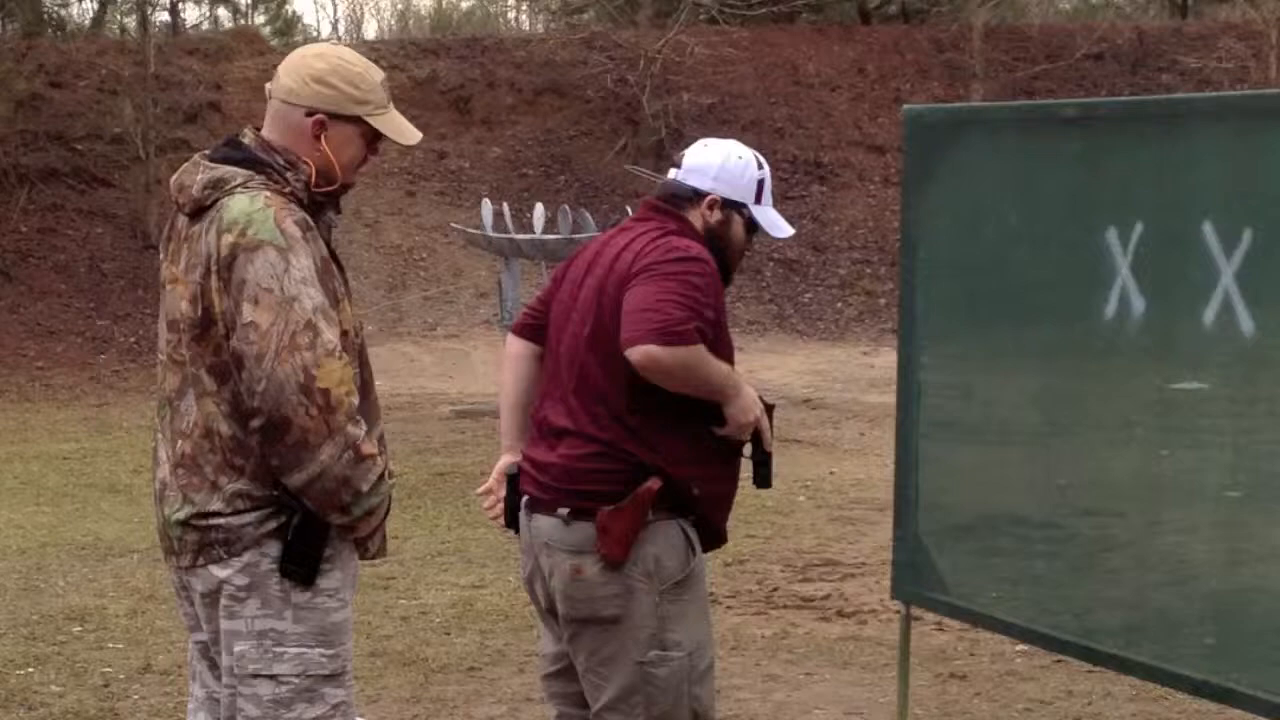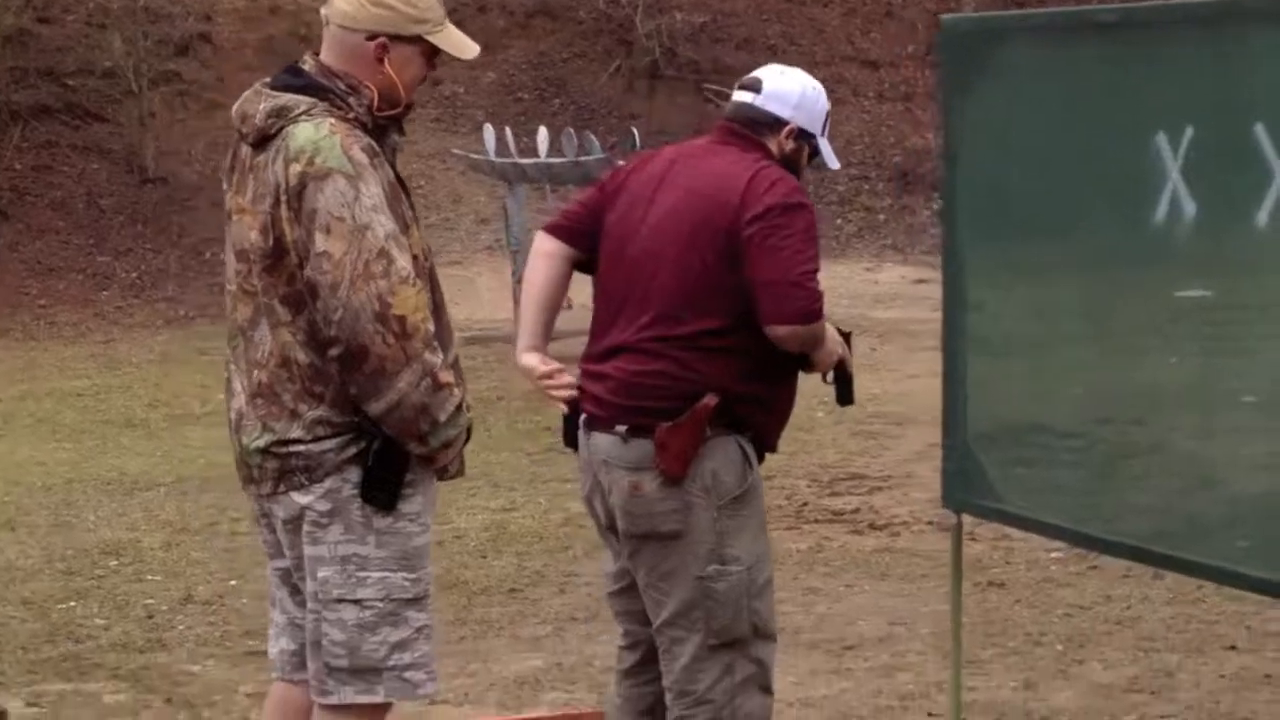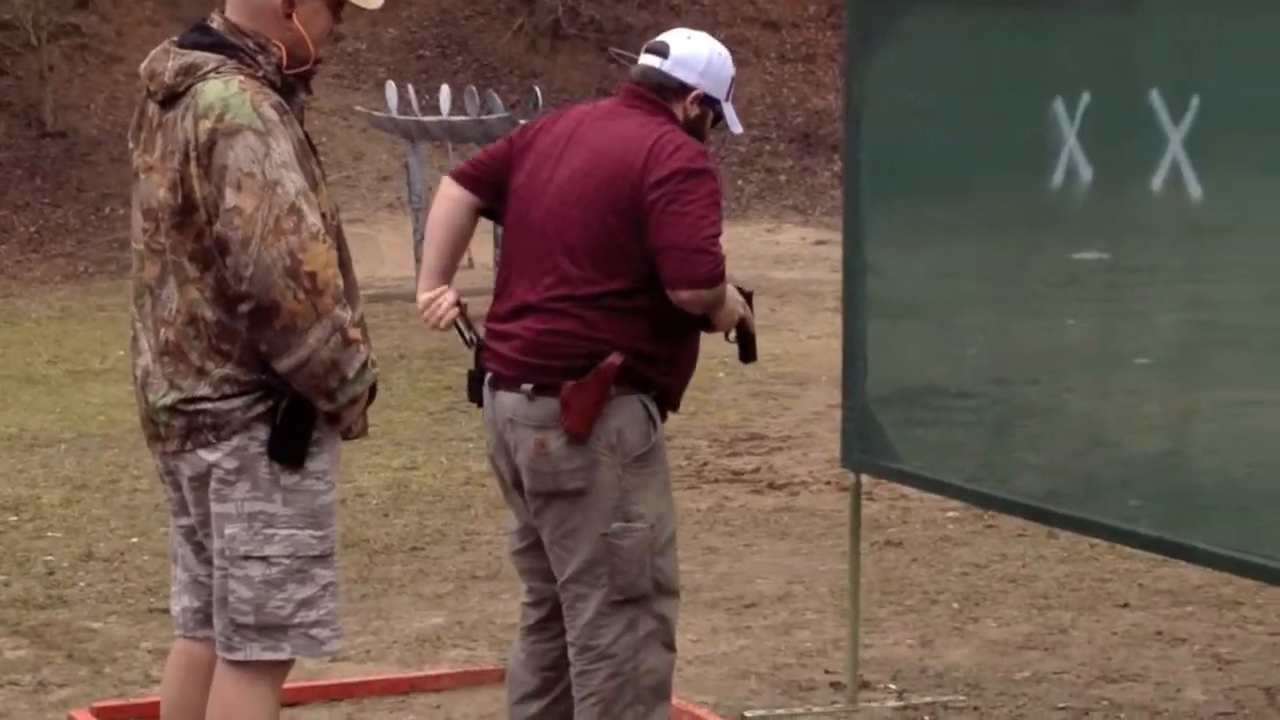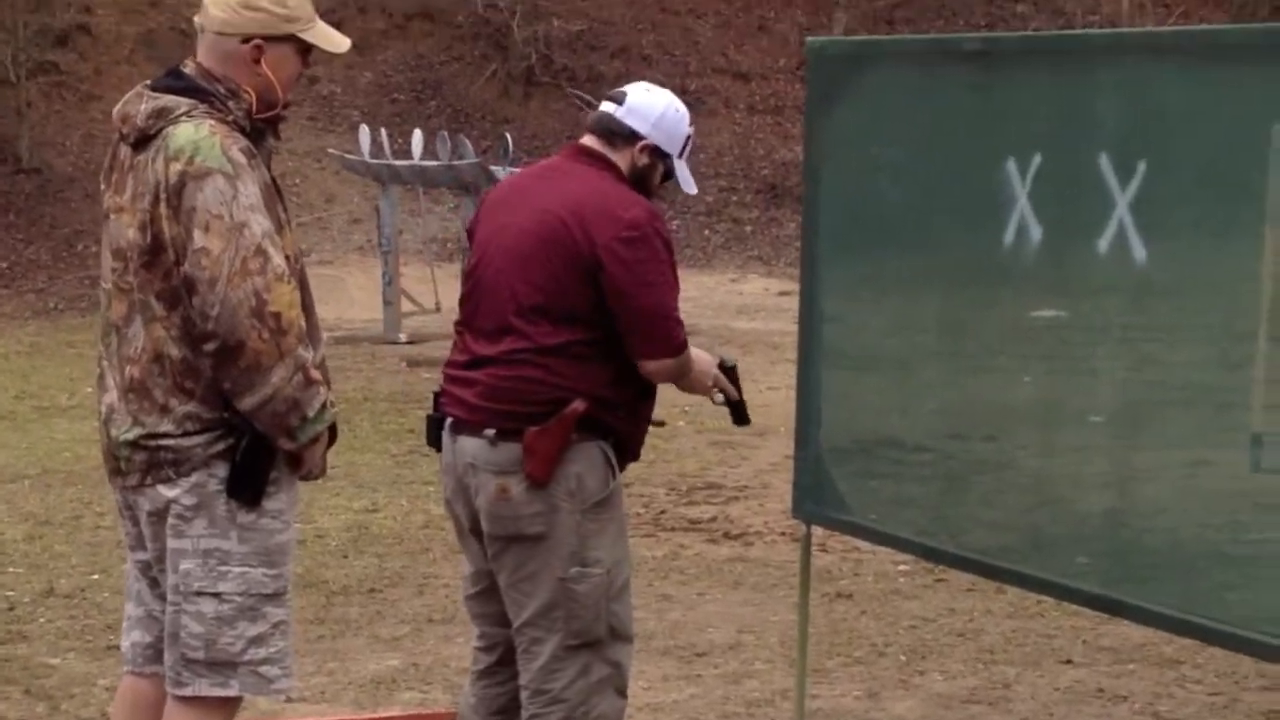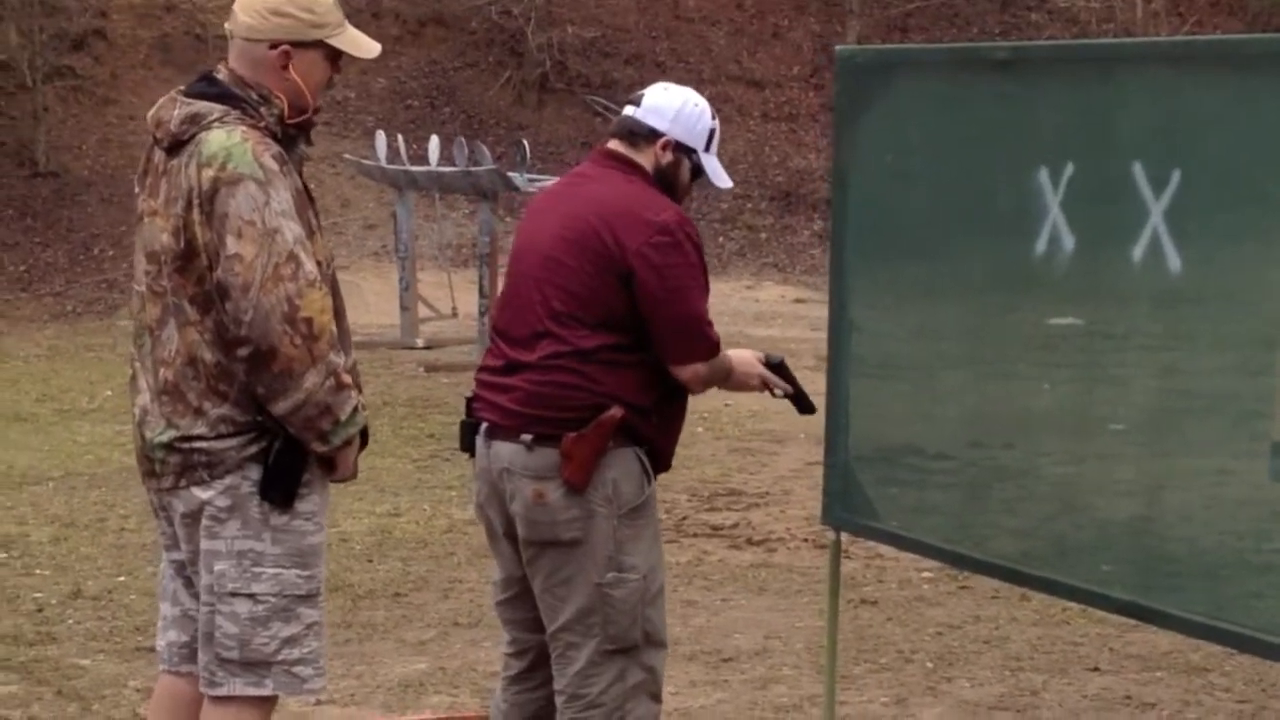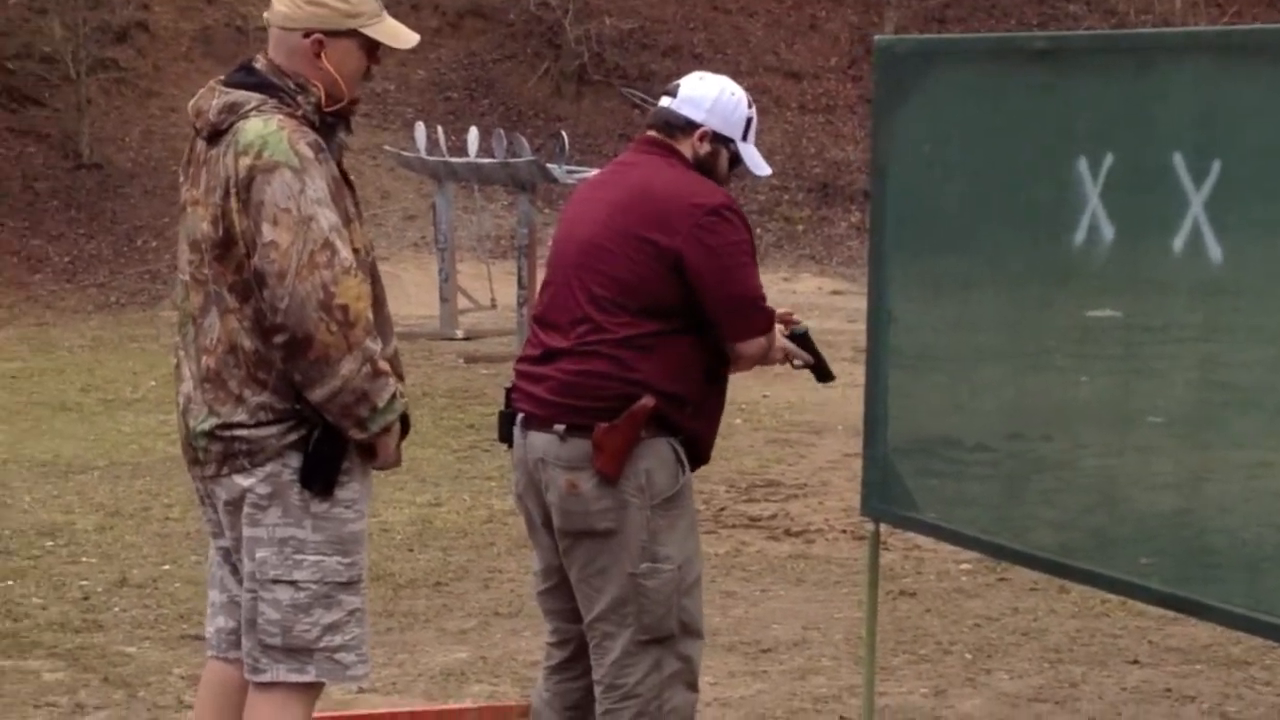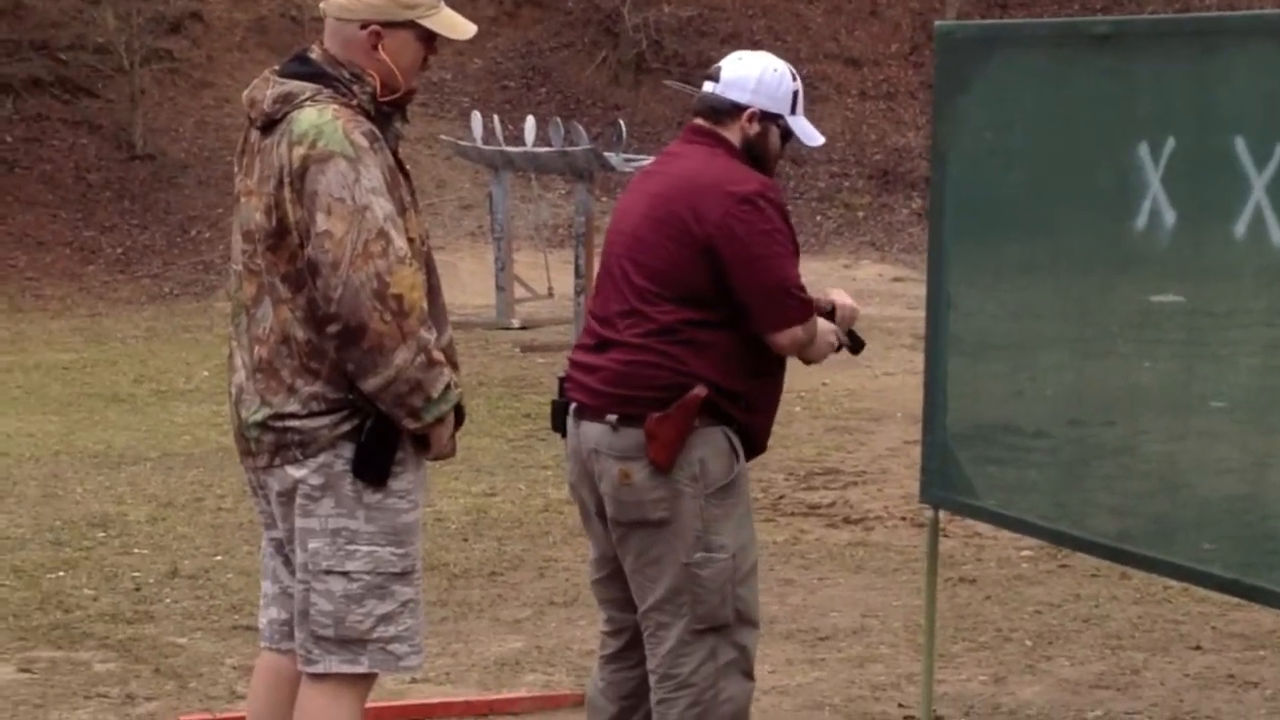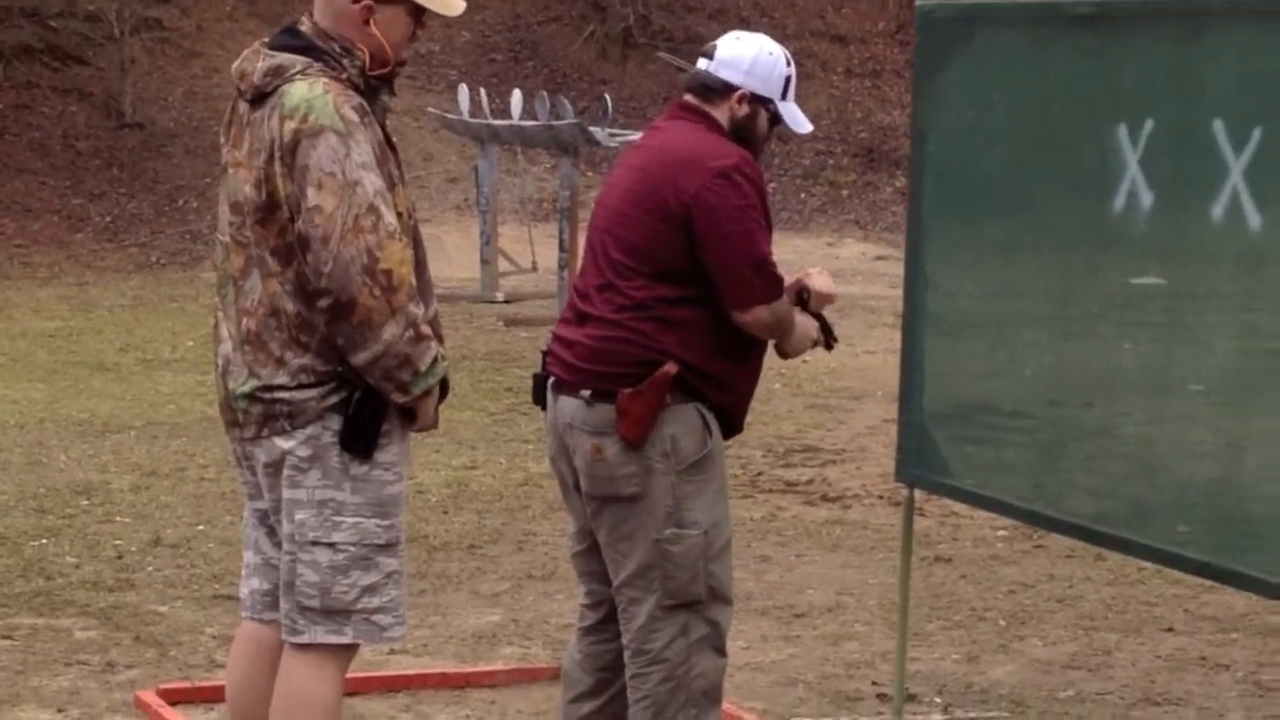
dt=0.5s
person 1, frame 1
left shoulder: (210, 207)
right shoulder: (265, 223)
right elbow: (300, 397)
right wrist: (366, 507)
left hip: (211, 520)
right hip: (270, 538)
person 1, frame 2
left shoulder: (272, 135)
right shoulder: (331, 152)
right elbow: (375, 322)
right wrist: (443, 429)
left hip: (285, 442)
right hip: (350, 459)
person 1, frame 3
left shoulder: (175, 92)
right shoulder: (239, 109)
right elbow: (283, 277)
right wrist: (347, 384)
left hip: (188, 397)
right hip: (255, 414)
left knee: (204, 626)
right knee: (256, 644)
person 1, frame 4
left shoulder: (144, 138)
right shoulder: (210, 152)
right elbow: (247, 317)
right wrist: (306, 425)
left hip: (151, 438)
right hip: (216, 454)
left knee: (153, 661)
person 1, frame 5
left shoulder: (178, 141)
right shoulder: (242, 156)
right elbow: (278, 318)
right wrist: (339, 425)
left hip: (183, 437)
right hip: (248, 454)
left knee: (189, 659)
person 1, frame 6
left shoulder: (226, 132)
right shoulder: (280, 146)
right elbow: (316, 308)
right wrist: (378, 414)
left hip: (231, 427)
right hip: (290, 444)
left knee: (237, 647)
person 1, frame 7
left shoulder: (279, 121)
right shoulder: (335, 135)
right elbow: (370, 299)
right wrist: (433, 404)
left hip: (282, 418)
right hip: (345, 435)
left knee: (290, 638)
right knee: (342, 657)
person 1, frame 8
left shoulder: (266, 94)
right shoulder: (325, 110)
right elbow: (359, 272)
right wrist: (419, 376)
left hip: (267, 389)
right hip: (331, 406)
left knee: (270, 610)
right knee: (323, 629)
person 2, frame 1
left shoulder: (603, 249)
right shoulder: (677, 255)
left elbow: (525, 337)
right elbow: (653, 348)
left wrist: (514, 446)
right wrist: (732, 388)
left hip: (553, 524)
right hip: (623, 543)
person 2, frame 2
left shoulder: (646, 169)
right shoulder: (771, 191)
left elbow: (556, 241)
right elbow: (790, 321)
left wrist: (531, 346)
right wrist: (822, 342)
left hip: (610, 440)
right hip: (684, 456)
left knee: (649, 645)
right knee: (719, 654)
person 2, frame 3
left shoulder: (553, 129)
right shoulder: (675, 156)
left elbow: (461, 184)
right elbow: (691, 286)
left wrist: (436, 280)
right wrist: (725, 302)
left hip: (513, 397)
right hip: (590, 415)
left knee: (553, 602)
right knee: (623, 610)
person 2, frame 4
left shoulder: (508, 192)
right shoulder: (624, 215)
right elbow: (660, 356)
right wrist: (696, 370)
left hip: (469, 442)
right hip: (547, 460)
left knee: (502, 647)
right knee: (573, 656)
person 2, frame 5
left shoulder: (554, 198)
right shoulder: (653, 220)
right elbow: (692, 365)
left wrist: (715, 363)
right wrist: (734, 369)
left hip: (502, 446)
left knee: (532, 651)
right knee: (609, 661)
person 2, frame 6
left shoulder: (599, 189)
right shoulder: (699, 204)
right elbow: (749, 343)
left wrist: (756, 332)
right wrist: (775, 345)
left hip: (542, 437)
left knee: (575, 643)
right knee: (646, 653)
person 2, frame 7
left shoulder: (658, 176)
right shoulder: (739, 192)
right elbow: (786, 331)
left wrist: (810, 305)
right wrist: (818, 332)
left hip: (598, 429)
left knee: (632, 634)
right knee: (703, 642)
person 2, frame 8
left shoulder: (653, 149)
right shoulder: (720, 166)
right elbow: (753, 308)
left wrist: (789, 291)
right wrist: (794, 325)
left hip: (582, 405)
right hip: (646, 422)
left knee: (610, 608)
right knee: (676, 617)
